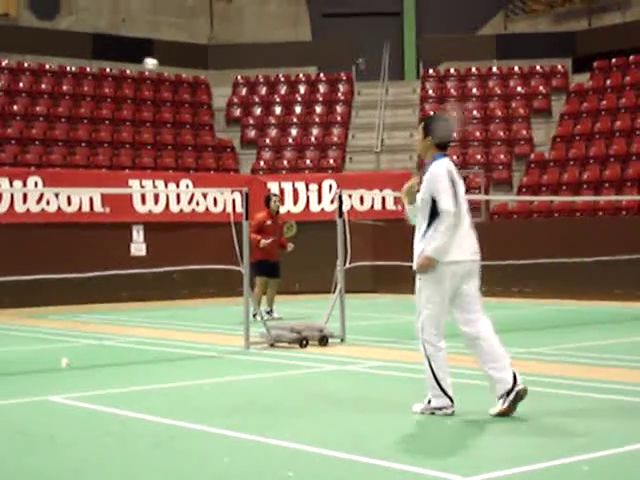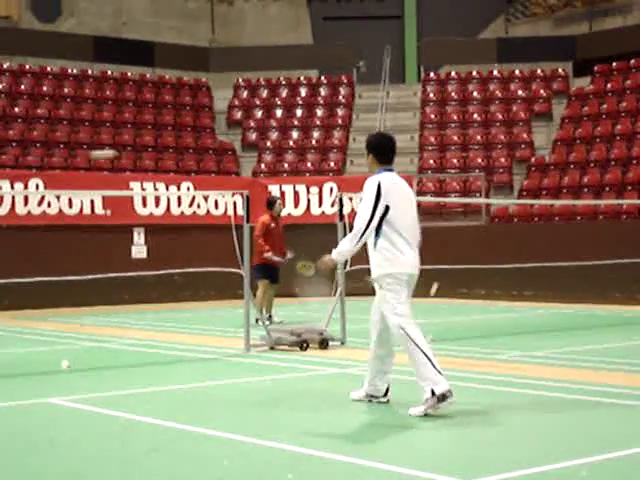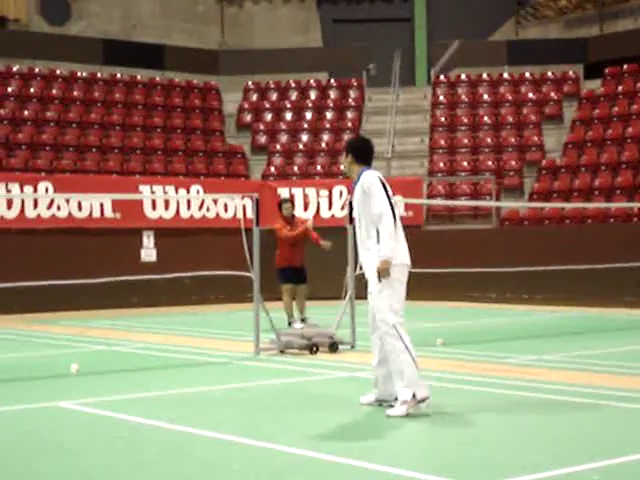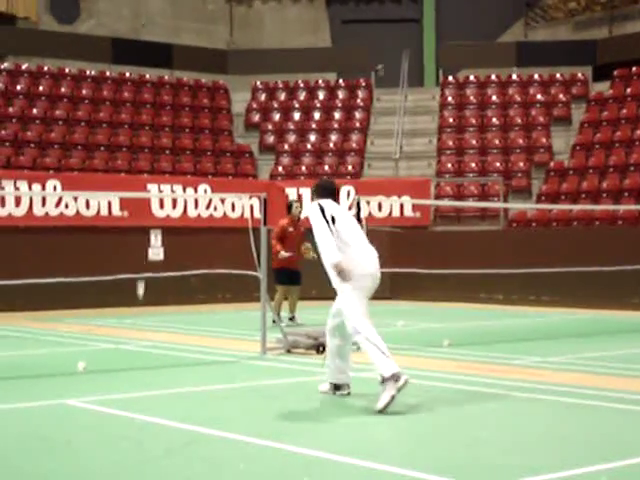
dt=1s
person 1, frame 1
left shoulder: (439, 170)
right shoulder: (433, 172)
left elbow: (452, 217)
right elbow: (418, 218)
left wrist: (431, 254)
right wrist: (409, 197)
left hip: (442, 262)
right hip: (463, 259)
left knee: (430, 331)
right knee: (475, 325)
left ankle: (441, 399)
right ankle: (508, 384)
person 1, frame 2
left shoulder: (376, 183)
right shoulder: (403, 187)
left elbow: (363, 227)
right elbow: (414, 234)
left wrist: (337, 255)
left hip: (391, 268)
right hip: (404, 267)
left knee: (403, 327)
right knee: (382, 328)
left ankle: (437, 389)
right ankle: (375, 388)
person 1, frame 3
left shoulder: (370, 180)
right shoulder: (361, 187)
left elbow: (388, 217)
left wrist: (385, 257)
left hip: (388, 266)
right hip: (377, 268)
left knee: (389, 325)
right knee: (378, 329)
left ankle: (414, 391)
right ankle: (386, 391)
person 1, frame 4
left shoulder: (316, 206)
right shoulder: (343, 212)
left elbow: (325, 233)
left wrist: (334, 261)
left hip: (353, 272)
right hip: (370, 269)
left knee: (358, 326)
right knee: (336, 326)
left ankle: (391, 375)
right ankle: (338, 381)
person 2, frame 1
left shoulder: (278, 219)
right shoulder: (260, 217)
right elbow: (251, 233)
left wrist: (286, 244)
right wrist: (260, 241)
left hip: (274, 258)
right hip: (261, 257)
left knee: (274, 282)
right knee: (261, 283)
left ankle: (269, 310)
right ankle: (256, 312)
person 2, frame 2
left shoulder: (278, 221)
right shoulder: (264, 220)
right elbow: (257, 238)
left wrist: (285, 251)
right wrist: (266, 251)
left hip: (274, 261)
right hip: (262, 261)
left knee: (272, 287)
right knee: (263, 286)
left ankle: (268, 315)
right ankle: (259, 316)
person 2, frame 3
left shoulder: (299, 222)
right shoulder: (279, 226)
left elbow: (310, 232)
right elbow: (290, 237)
left wrist: (320, 241)
right wrist: (305, 227)
left hip: (299, 263)
right hip: (285, 264)
left knee: (302, 290)
right knee: (288, 291)
left ankle: (303, 317)
right ankle: (291, 320)
person 2, frame 4
left shoulder: (300, 226)
right shoulder: (283, 224)
right elbow: (274, 240)
left wrist: (307, 253)
right wrist: (280, 251)
left hip: (295, 265)
right hip: (282, 264)
left knee: (295, 291)
right knee: (282, 291)
left ankle: (292, 316)
right ankle: (276, 318)
